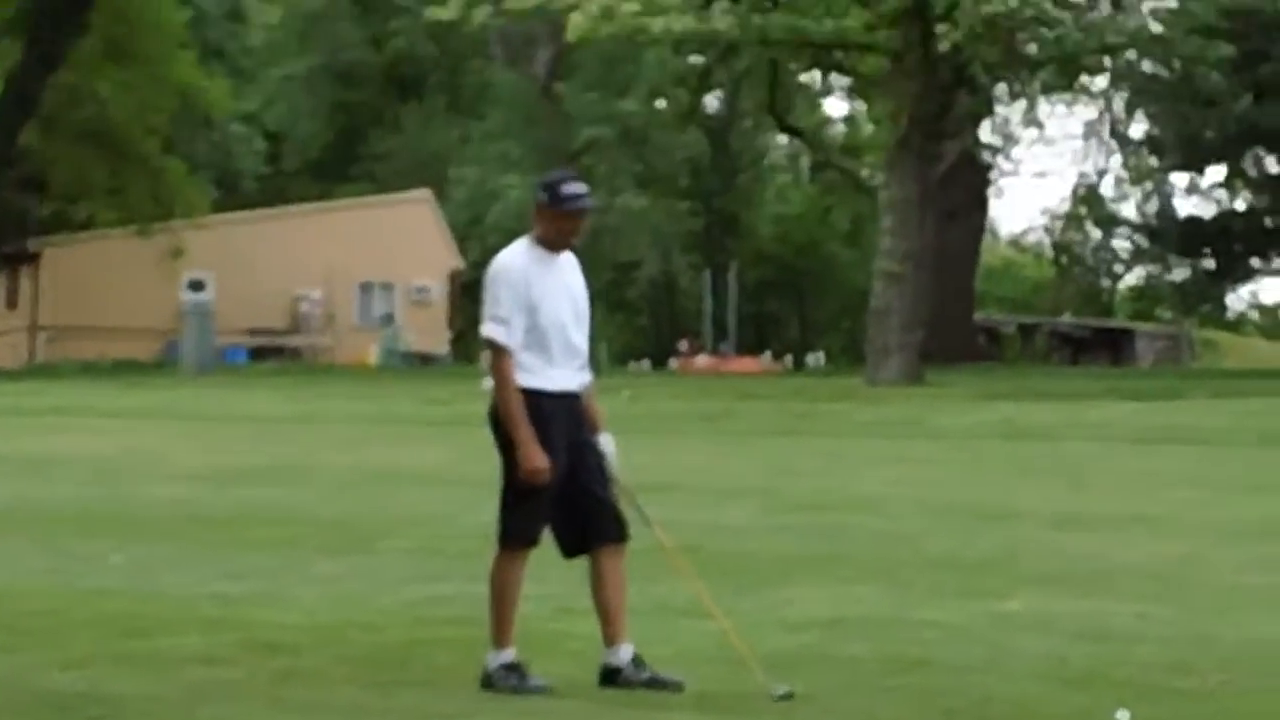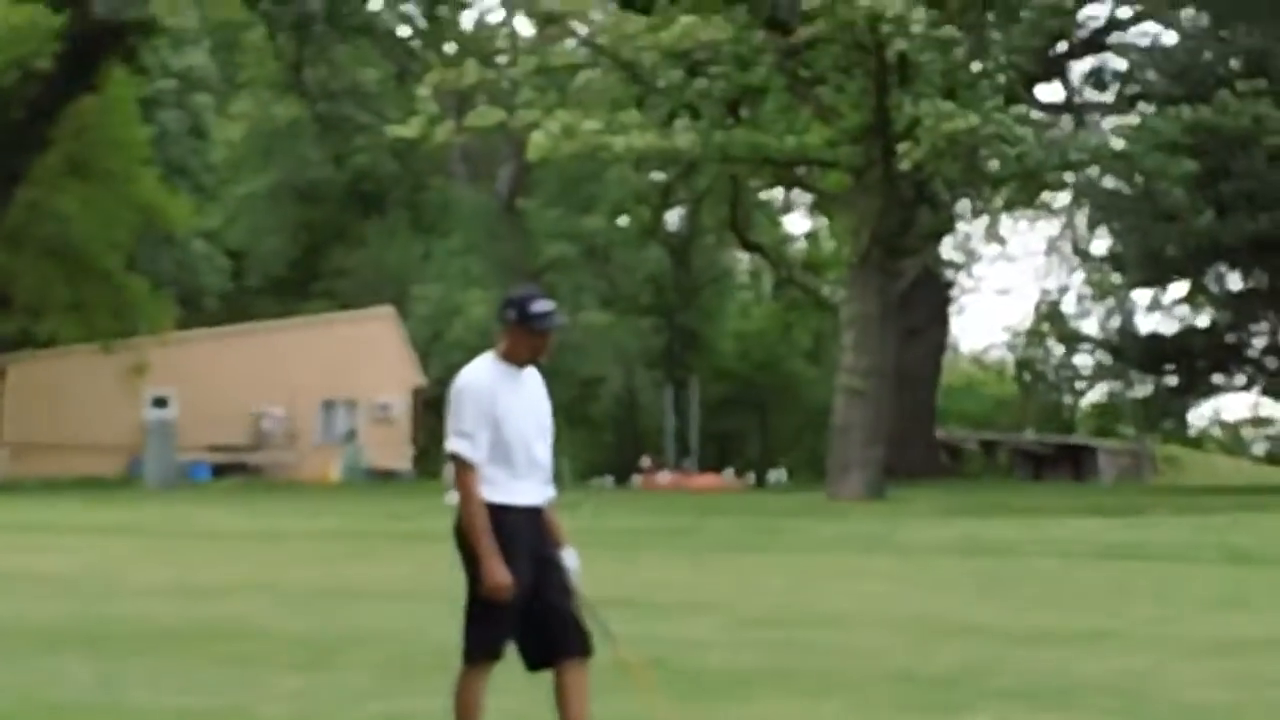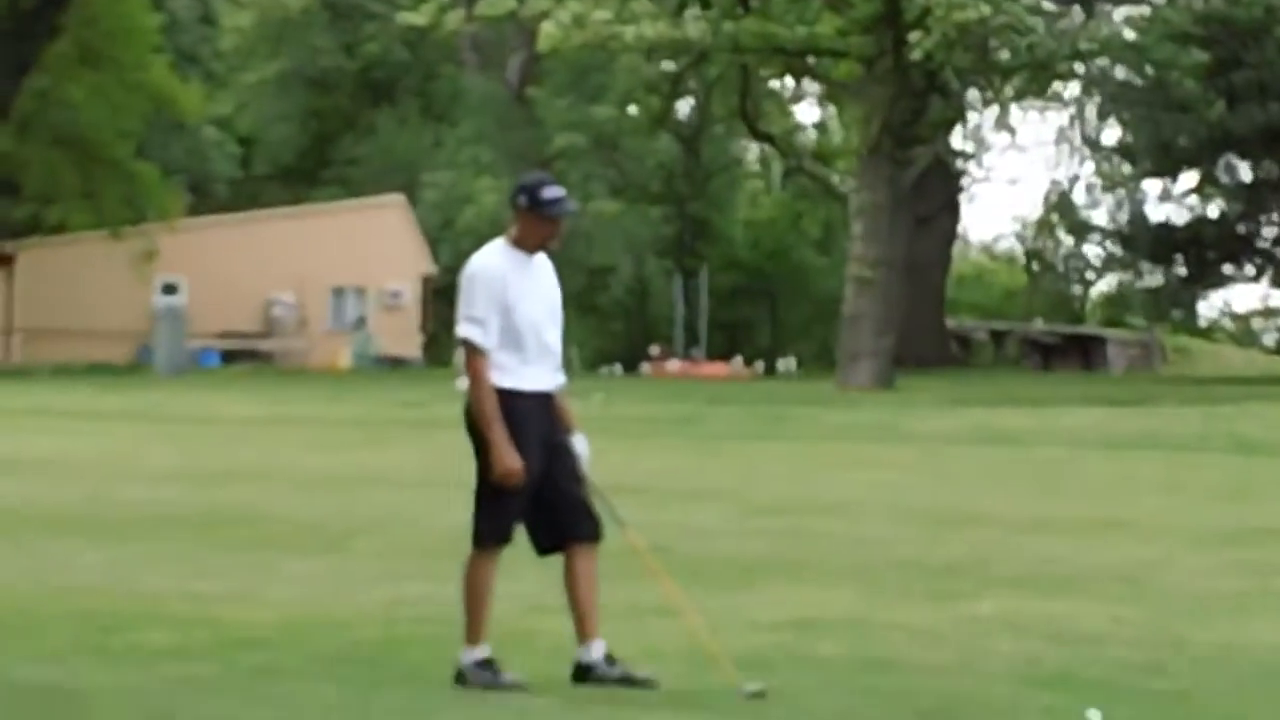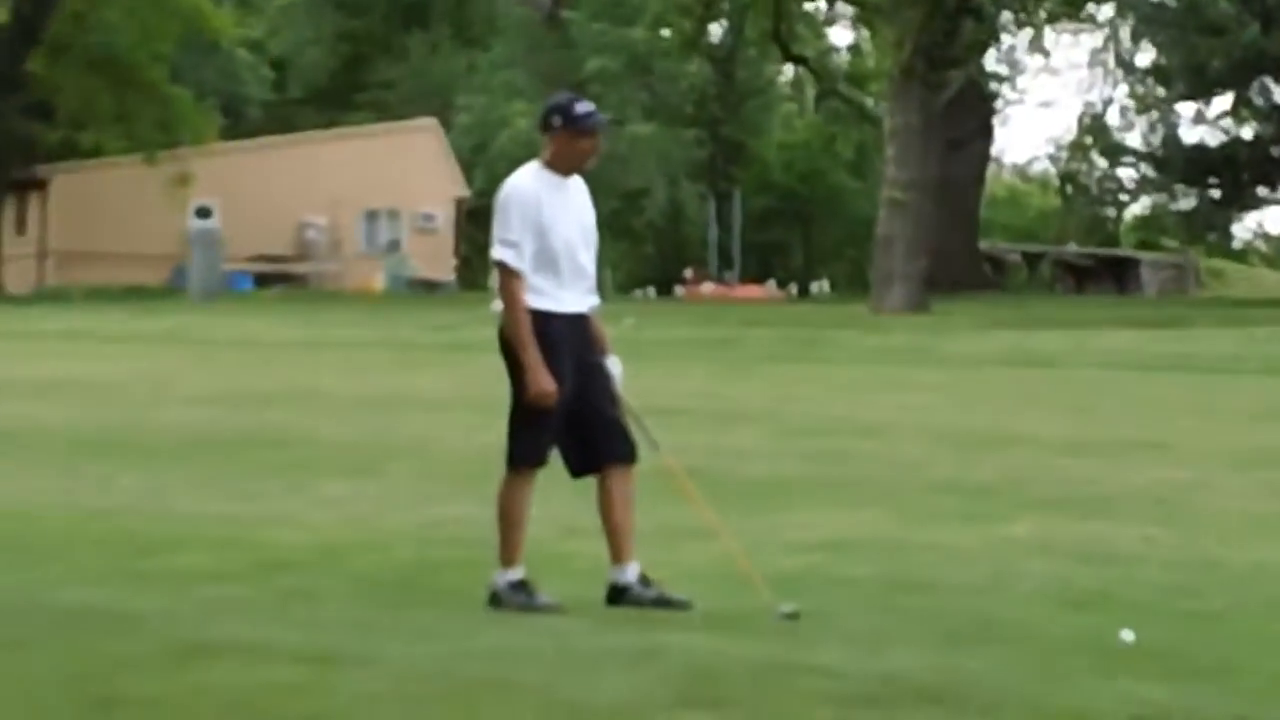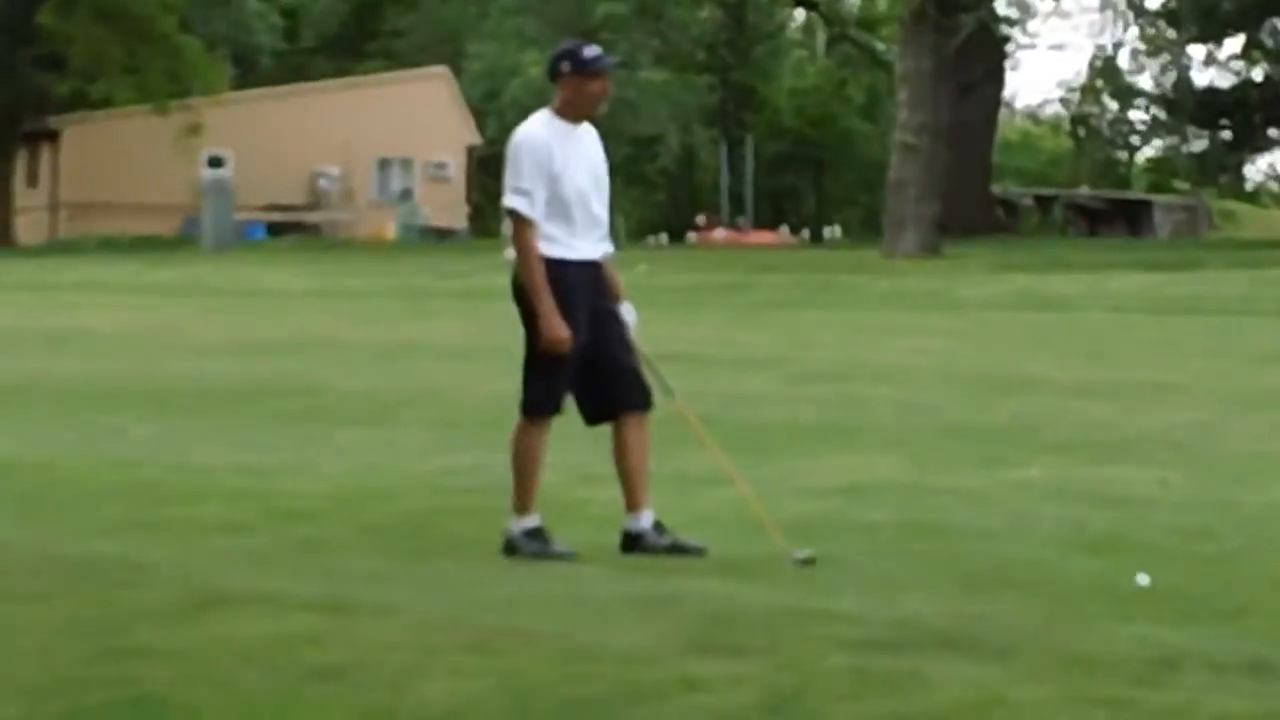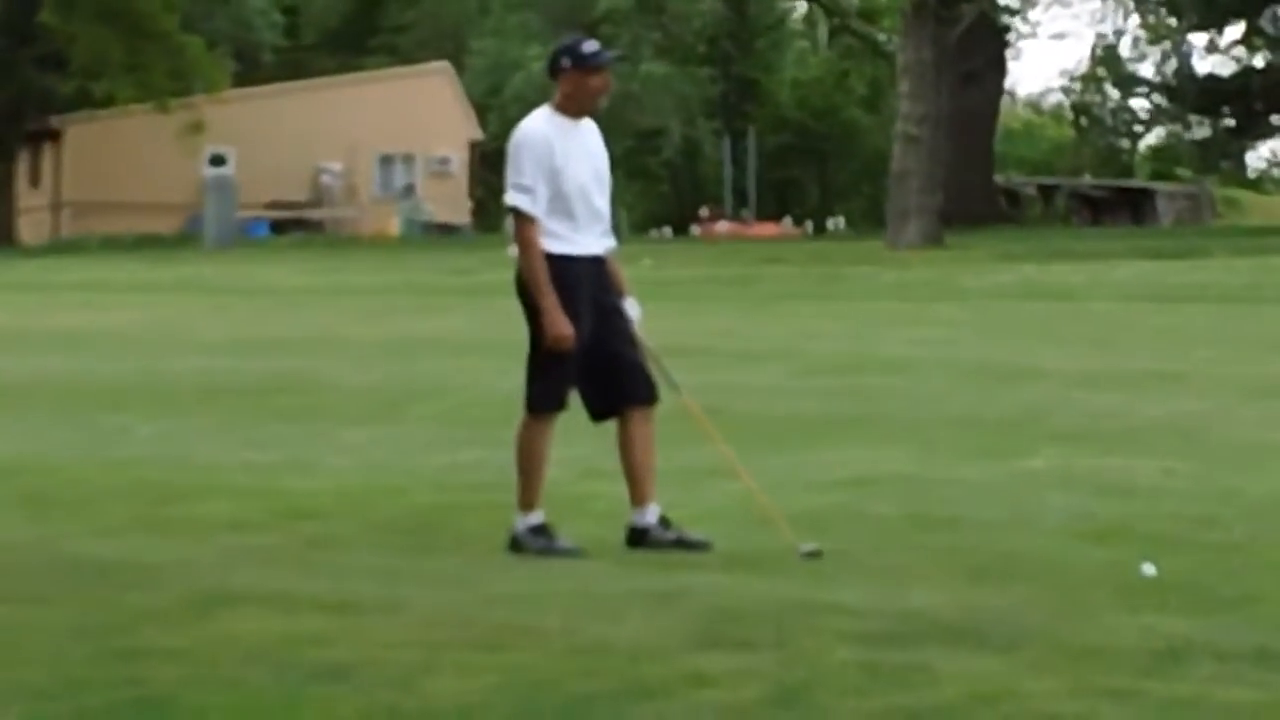
dt=0.3s
person 1, frame 1
left shoulder: (571, 266)
right shoulder: (513, 267)
right elbow: (503, 363)
left wrist: (597, 426)
right wrist: (527, 444)
left hip: (570, 409)
right hip: (532, 410)
left knee: (608, 535)
right knee: (518, 540)
left ankle: (621, 661)
right ankle: (502, 660)
person 1, frame 2
left shoulder: (533, 380)
right shoulder: (476, 383)
right elbow: (467, 477)
left wrist: (560, 541)
right wrist: (488, 560)
left hip: (533, 525)
right hip: (495, 522)
left knee: (572, 646)
right knee: (482, 654)
person 1, frame 3
left shoulder: (544, 266)
right shoulder: (487, 268)
right elbow: (477, 362)
left wrist: (570, 427)
right wrist: (499, 444)
left hip: (543, 411)
right hip: (505, 407)
left knee: (581, 531)
right knee: (491, 538)
left ankle: (592, 656)
right ankle: (474, 658)
person 1, frame 4
left shoulder: (578, 188)
right shoulder: (522, 190)
right elbow: (512, 284)
left wrist: (603, 348)
right wrist: (533, 366)
left hip: (577, 332)
right hip: (538, 331)
left knee: (616, 453)
right knee: (526, 460)
left ankle: (626, 578)
right ankle: (508, 579)
person 1, frame 5
left shoulder: (588, 136)
right shoulder: (533, 138)
right elbow: (524, 232)
left wrist: (616, 294)
right wrist: (547, 313)
left hip: (590, 280)
right hip: (551, 277)
left knee: (631, 400)
right knee: (539, 407)
left ankle: (640, 525)
right ankle: (522, 526)
person 1, frame 6
left shoulder: (589, 130)
right shoulder: (535, 135)
right elbow: (526, 229)
left wrist: (621, 290)
right wrist: (550, 310)
left hip: (593, 275)
right hip: (555, 274)
left knee: (637, 395)
right knee: (544, 404)
left ankle: (646, 520)
right ankle: (528, 524)
